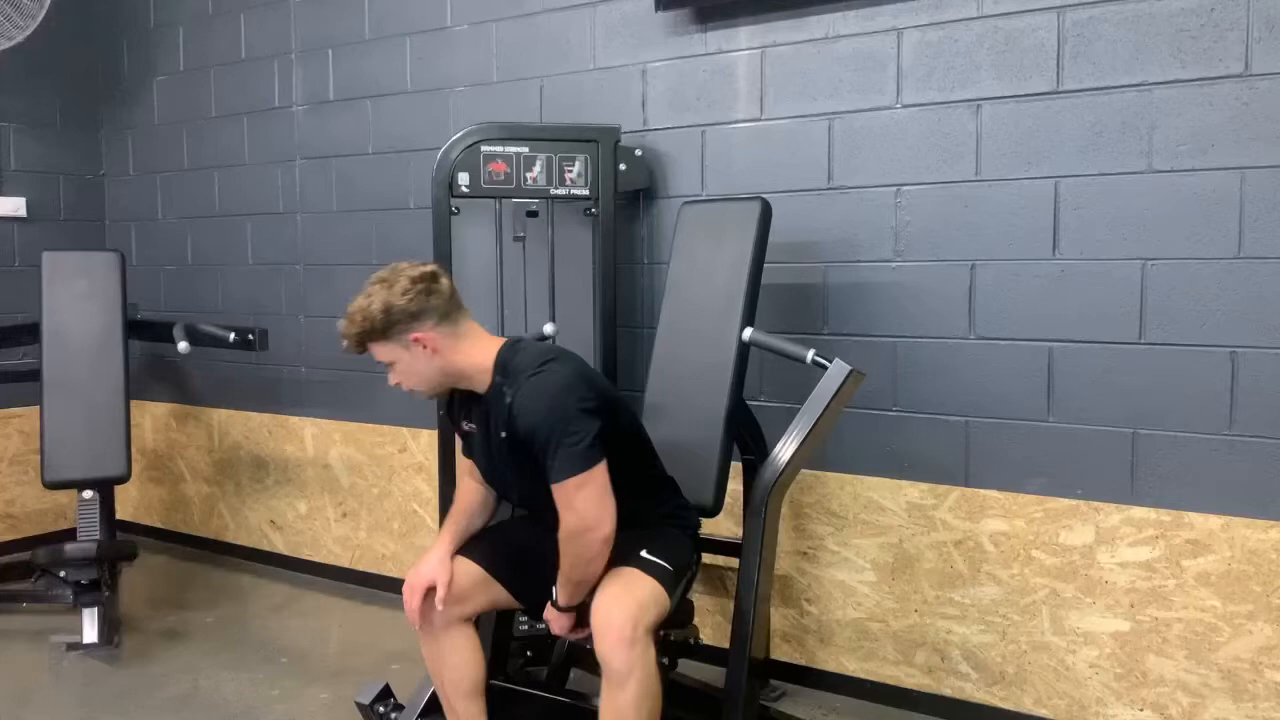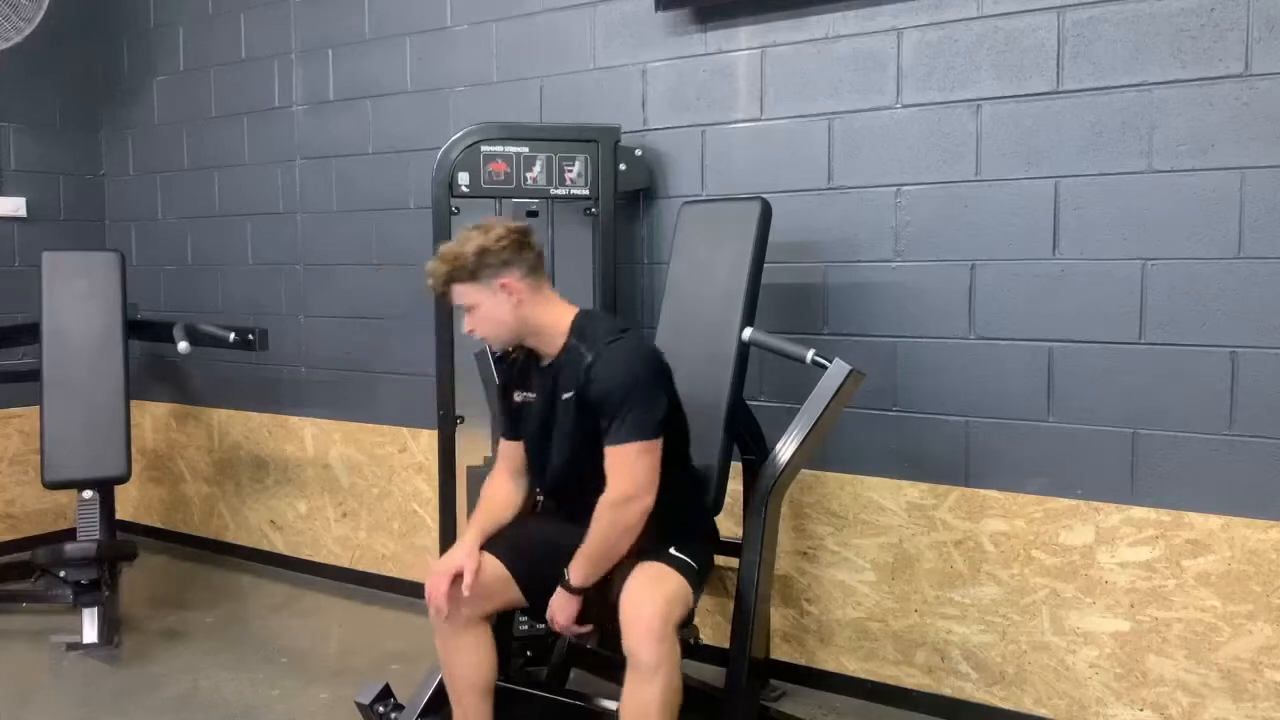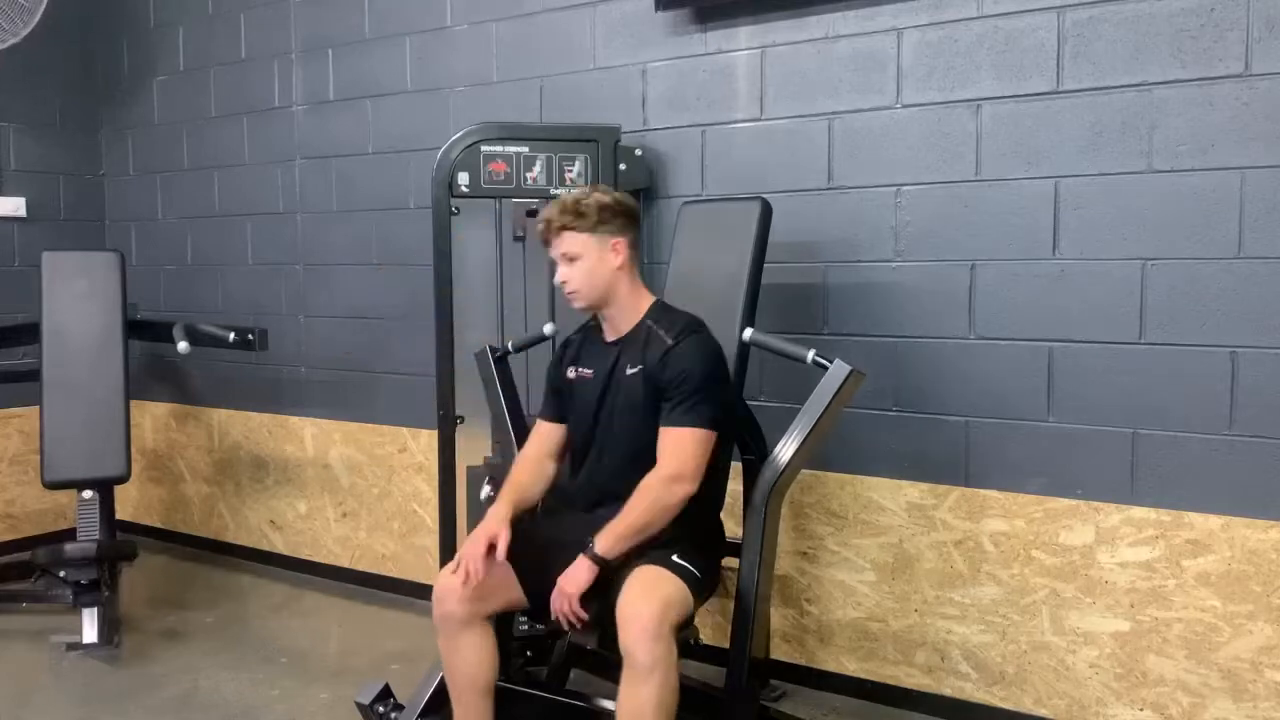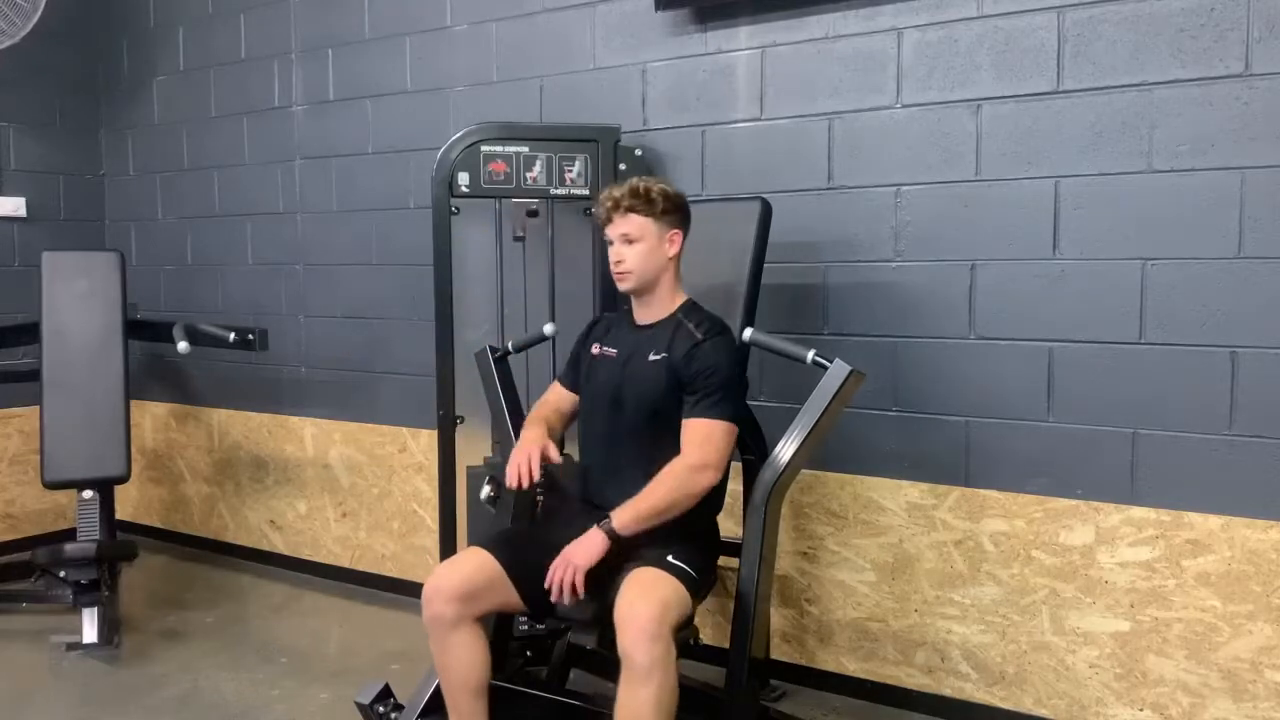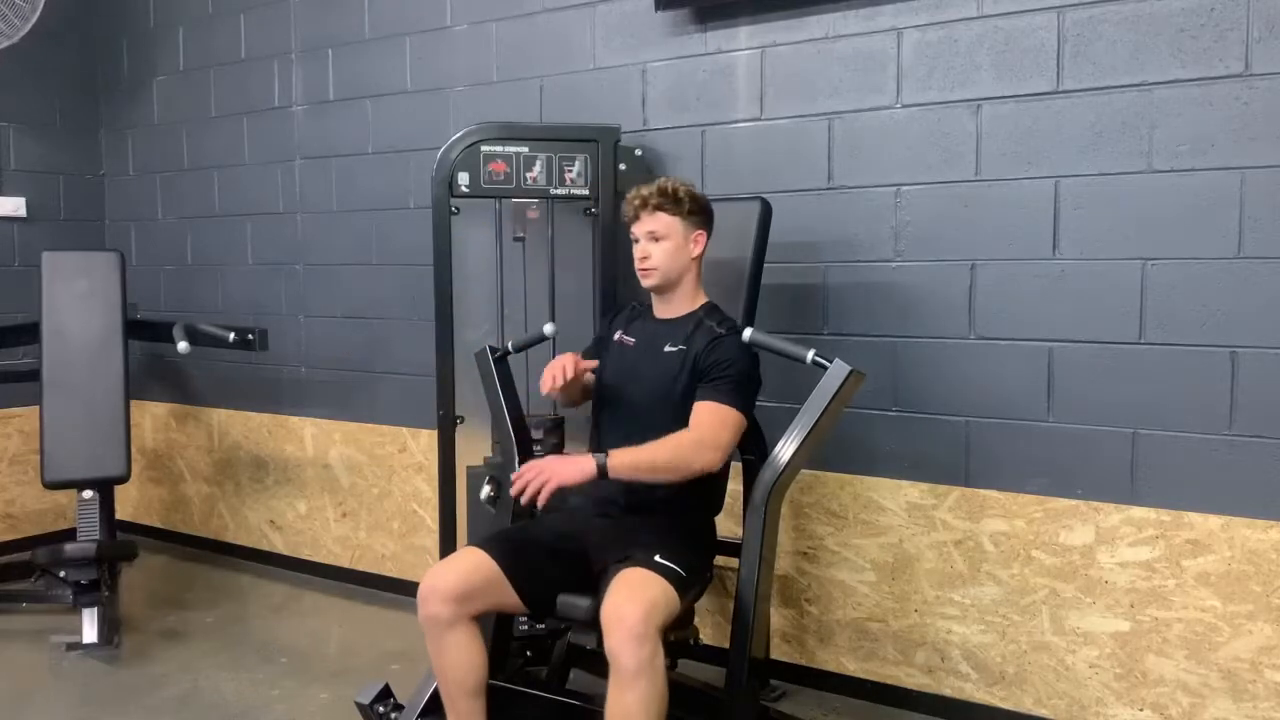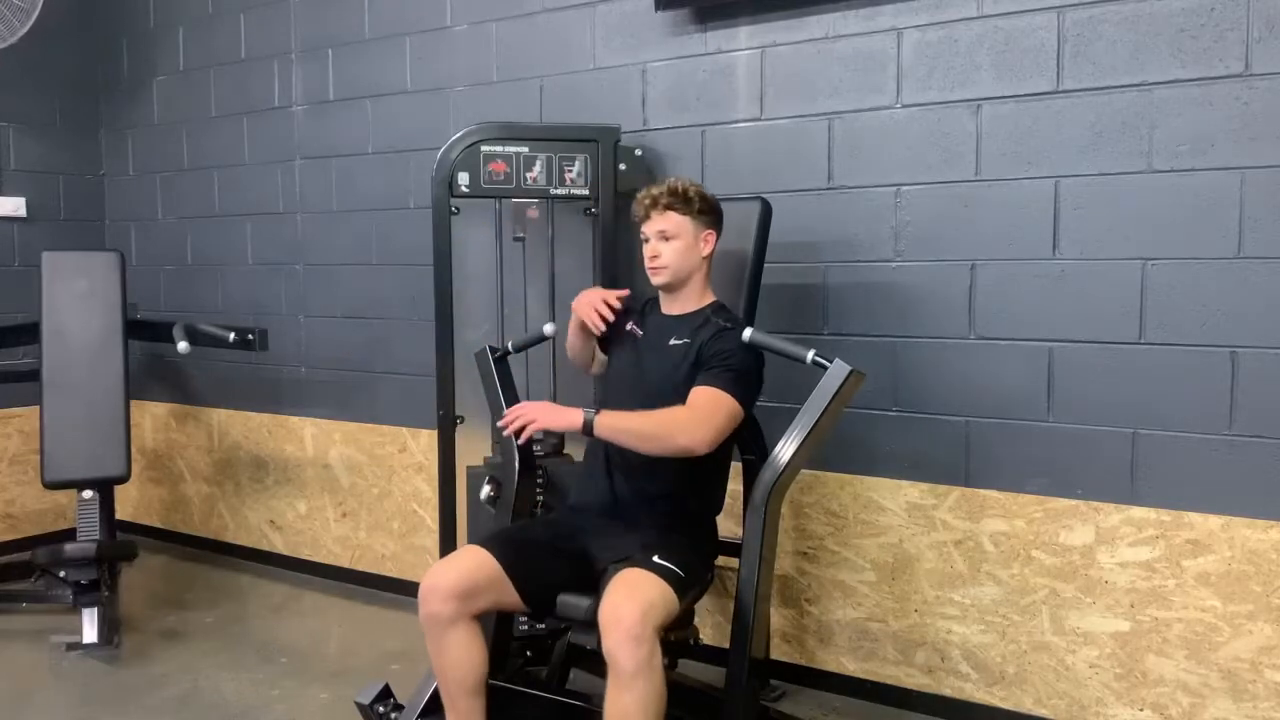
dt=0.2s
person 1, frame 1
left shoulder: (548, 389)
right shoulder: (462, 394)
left elbow: (591, 525)
right elbow: (478, 482)
left wrist: (566, 603)
right wrist: (441, 550)
left hip: (641, 530)
left knee: (616, 630)
right knee: (433, 600)
person 1, frame 2
left shoulder: (618, 360)
right shoulder: (517, 368)
left elbow: (630, 499)
right elbow: (510, 473)
left wrist: (573, 588)
right wrist: (469, 541)
left hip: (661, 530)
right hip: (569, 525)
left knee: (644, 621)
right knee: (452, 593)
person 1, frame 3
left shoulder: (684, 347)
right shoulder: (575, 349)
left elbow: (676, 478)
right elbow: (544, 450)
left wrist: (591, 560)
right wrist: (496, 517)
left hip: (669, 534)
right hip: (579, 520)
left knee: (642, 620)
right knee: (455, 591)
person 1, frame 4
left shoulder: (708, 346)
right shoulder: (601, 330)
left elbow: (700, 468)
right elbow: (558, 405)
left wrist: (605, 533)
right wrist: (531, 433)
left hip: (668, 533)
right hip: (585, 523)
left knee: (640, 620)
right knee: (444, 592)
person 1, frame 5
left shoulder: (724, 345)
right shoulder: (623, 324)
left elbow: (705, 449)
right elbow: (575, 394)
left wrist: (589, 465)
right wrist: (563, 371)
left hip: (666, 531)
right hip: (581, 519)
left knee: (627, 622)
right knee: (440, 592)
person 1, frame 6
left shoulder: (728, 341)
right shoulder: (634, 315)
left elbow: (696, 432)
right elbow: (586, 359)
left wrist: (579, 419)
right wrist: (581, 312)
left hip: (666, 533)
right hip: (585, 517)
left knee: (625, 623)
right knee: (441, 590)
